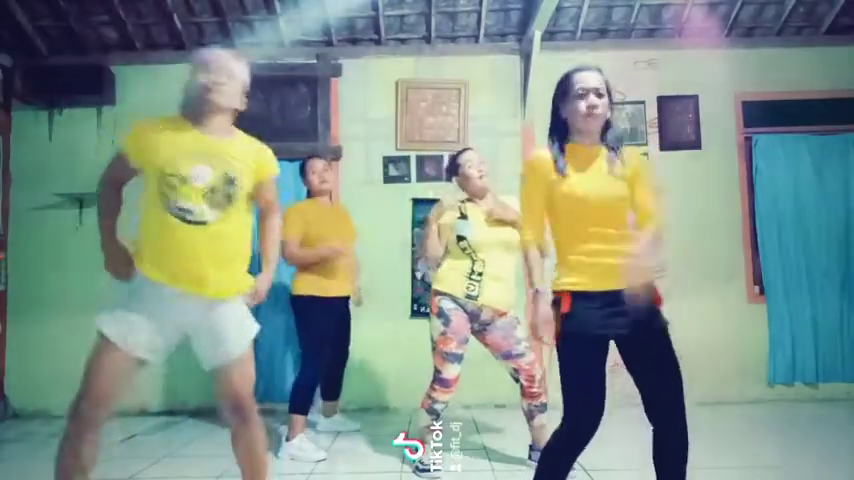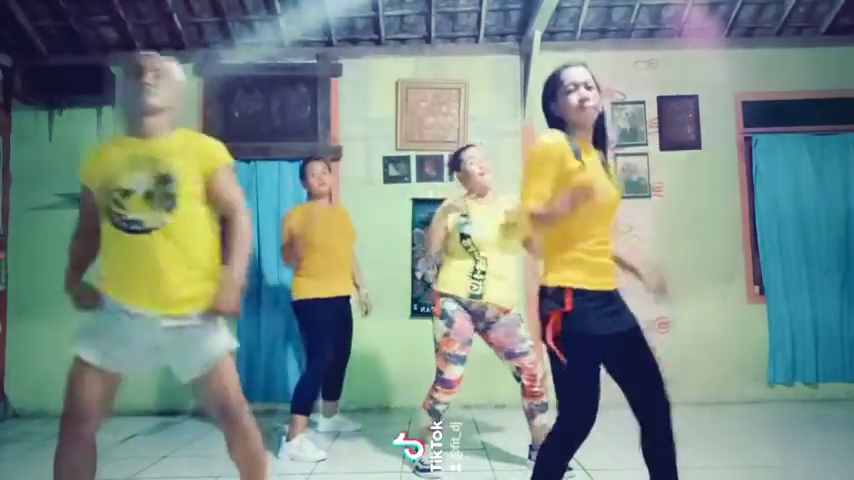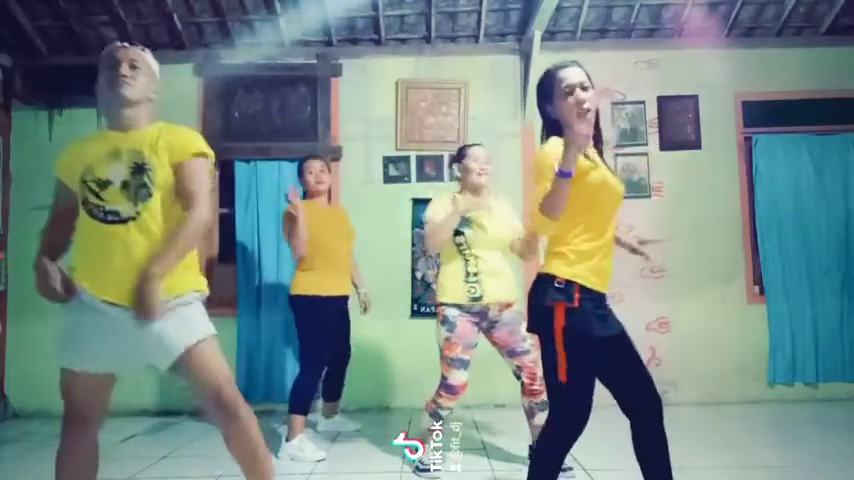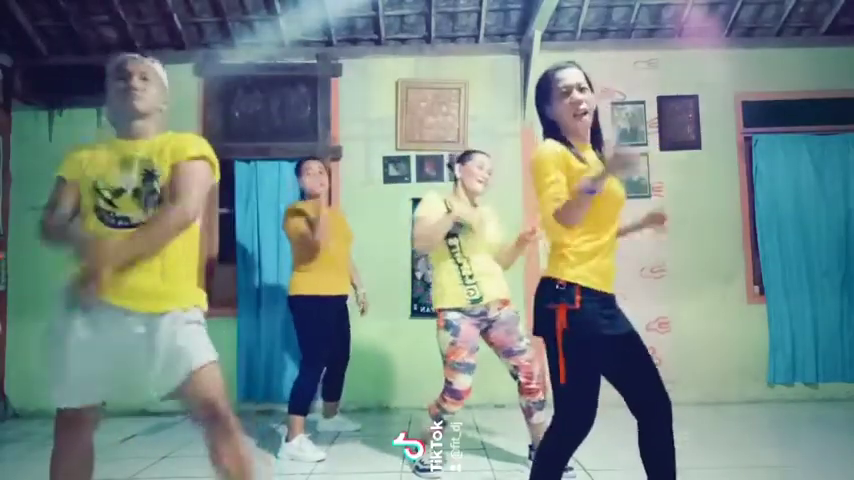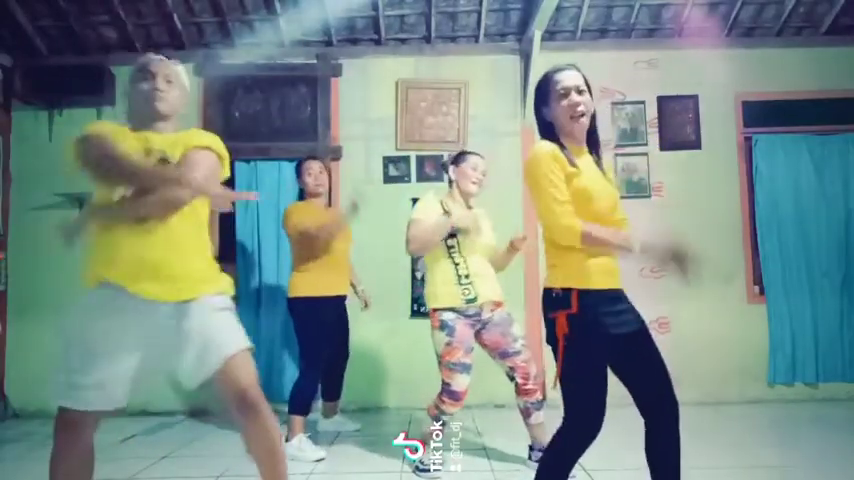
dt=0.2s
person 1, frame 1
left shoulder: (256, 156)
right shoulder: (150, 133)
left elbow: (271, 213)
right elbow: (109, 190)
left wrist: (268, 271)
right wrist: (111, 246)
left hip: (223, 296)
right hip: (151, 288)
left knee: (241, 405)
right knee: (91, 401)
person 1, frame 2
left shoulder: (203, 151)
right shoulder: (101, 158)
left elbow: (239, 216)
left wrist: (232, 278)
right wrist: (73, 275)
left hip: (190, 310)
right hip: (117, 308)
left knee: (229, 409)
right knee: (77, 418)
person 1, frame 3
left shoulder: (182, 141)
right shoulder: (77, 154)
left elbow: (200, 212)
right elbow: (60, 220)
left wrist: (155, 275)
right wrist: (44, 260)
left hip: (171, 298)
right hip: (95, 301)
left knee: (224, 399)
right knee: (79, 419)
person 1, frame 4
left shoulder: (188, 149)
right shoulder: (82, 158)
left elbow: (184, 213)
right elbow: (53, 221)
left wrist: (111, 263)
right wrist: (91, 245)
left hip: (169, 309)
right hip: (94, 309)
left knee: (215, 413)
right knee: (74, 424)
person 1, frame 5
left shoulder: (204, 143)
right shoulder: (103, 135)
left elbow: (178, 190)
right elbow: (113, 165)
left wrist: (96, 215)
right wrist: (204, 186)
left hip: (196, 296)
right hip: (120, 296)
left knee: (249, 401)
right knee: (73, 421)
person 2, frame 1
left shoulder: (628, 160)
right shoulder: (543, 161)
left elbow: (650, 223)
right elbow: (532, 236)
left wrist: (641, 260)
right wrist: (540, 295)
left hip: (630, 298)
right hip: (578, 301)
left knee: (669, 408)
right knee: (582, 417)
person 2, frame 2
left shoulder: (596, 155)
right shoulder: (552, 145)
right elbow: (533, 218)
left wrist: (639, 269)
right wrist: (571, 202)
left hip: (606, 298)
right hip: (568, 298)
left knee: (654, 405)
right knee: (577, 417)
person 2, frame 3
left shoulder: (587, 151)
right shoulder: (556, 150)
right elbow: (547, 220)
left wrist: (619, 238)
right wrist: (568, 161)
left hip: (591, 299)
right hip: (565, 295)
left knee: (646, 405)
right knee: (569, 416)
person 2, frame 4
left shoulder: (592, 154)
right shoulder: (551, 151)
right elbow: (557, 225)
left wrist: (642, 222)
right wrist: (599, 178)
left hip: (601, 300)
right hip: (571, 298)
left knee: (655, 406)
right knee: (574, 417)
person 2, frame 5
left shoulder: (594, 159)
right shoulder: (545, 155)
left elbow: (615, 229)
right elbow: (565, 228)
left wrist: (659, 249)
right wrist: (643, 244)
left hip: (611, 299)
right hip: (574, 301)
left knee: (662, 405)
right knee: (585, 419)
person 3, frame 1
left shoulder: (512, 205)
right shoulder: (454, 211)
right elbow: (432, 257)
left wrist: (517, 219)
right wrist: (433, 218)
left hip: (496, 311)
right hip: (453, 302)
left knee: (531, 373)
right knee: (445, 379)
left ankle: (540, 447)
right ankle: (423, 450)
person 3, frame 2
left shoulder: (510, 204)
right shoulder: (452, 207)
right elbow: (432, 249)
right wrist: (448, 212)
left hip: (500, 308)
right hip: (456, 303)
left knee: (532, 373)
right knee: (448, 378)
left ankle: (540, 447)
right ankle: (424, 450)
person 3, frame 3
left shoulder: (502, 206)
right shoulder: (445, 203)
left elbow: (523, 252)
right elbow: (431, 242)
left wrist: (535, 232)
right wrist: (462, 209)
left hip: (502, 306)
right hip: (457, 307)
left knee: (532, 372)
right knee: (453, 383)
right ankle: (424, 448)
person 3, frame 4
left shoulder: (487, 214)
right shoulder: (434, 203)
left elbow: (500, 261)
right elbow: (420, 243)
left wrist: (522, 242)
right wrist: (454, 215)
left hip: (497, 306)
right hip: (457, 311)
left knee: (530, 373)
right knee: (458, 388)
left ankle: (540, 445)
right ankle: (424, 449)
person 3, frame 5
left shoulder: (480, 215)
right shoulder: (431, 204)
right elbow: (413, 245)
left wrist: (511, 249)
right wrist: (451, 223)
left hip: (490, 307)
right hip: (450, 311)
left knee: (527, 372)
right knee: (455, 388)
left ankle: (540, 446)
right ankle: (424, 450)
person 4, frame 1
left shoulder: (342, 211)
right shoulder: (298, 211)
right elbow: (290, 254)
left wrist: (357, 281)
right wrist: (328, 248)
left hip: (340, 296)
right hip: (311, 296)
left knee: (338, 357)
right knee: (314, 360)
left ankle: (329, 416)
right ankle: (294, 438)
person 4, frame 2
left shoulder: (341, 213)
right shoulder: (298, 215)
right elbow: (289, 260)
left wrist: (362, 289)
right wrist: (303, 230)
left hip: (340, 297)
right hip: (311, 299)
left knee: (339, 358)
right knee: (318, 362)
left ankle: (329, 416)
right ankle: (295, 438)
person 4, frame 3
left shoulder: (339, 212)
right shoulder: (295, 212)
right elbow: (299, 251)
left wrist: (361, 287)
right wrist: (299, 210)
left hip: (338, 296)
right hip: (310, 296)
left knee: (340, 358)
right knee: (313, 362)
left ankle: (330, 417)
right ankle: (294, 439)
person 4, frame 4
left shoulder: (336, 213)
right shoulder: (296, 211)
right elbow: (317, 241)
left wrist: (359, 288)
right wrist: (321, 203)
left hip: (336, 296)
right hip: (309, 297)
left knee: (339, 358)
right knee: (313, 363)
left ankle: (330, 416)
right ankle: (294, 439)
person 4, frame 5
left shoulder: (333, 214)
right shoulder: (297, 210)
right elbow: (318, 236)
left wrist: (358, 286)
right wrist: (346, 216)
left hip: (334, 297)
right hip: (308, 296)
left knee: (338, 357)
right knee: (314, 362)
left ankle: (330, 416)
right ankle: (293, 438)
